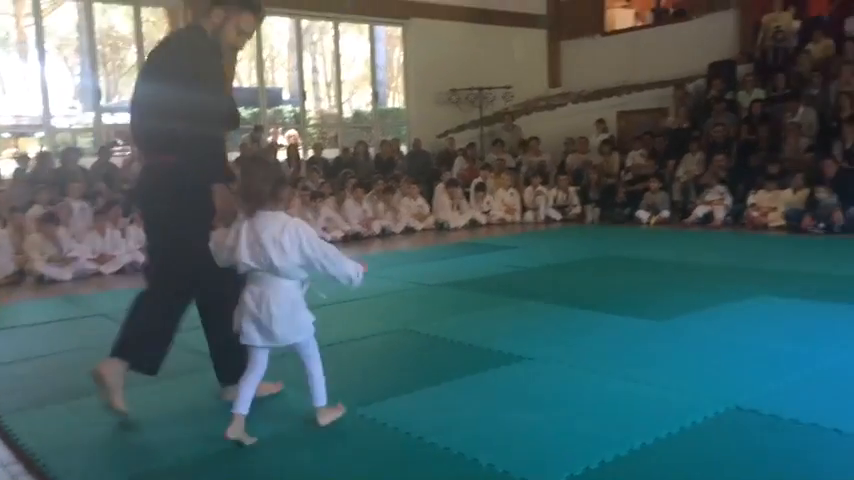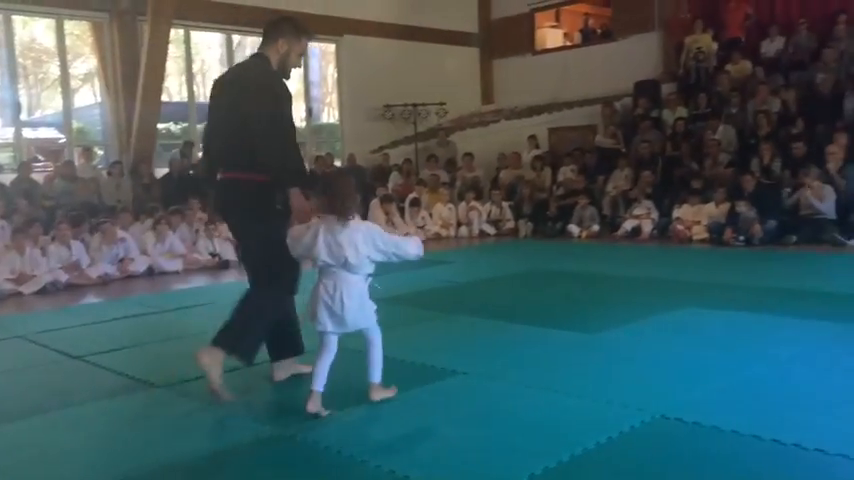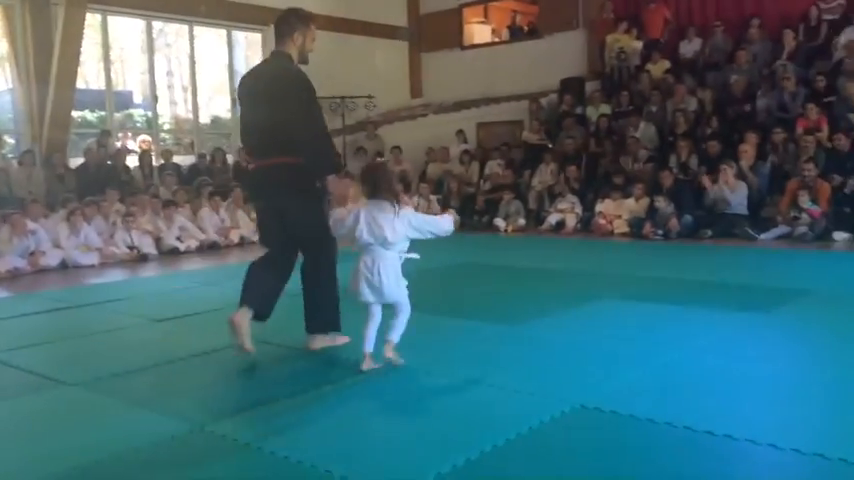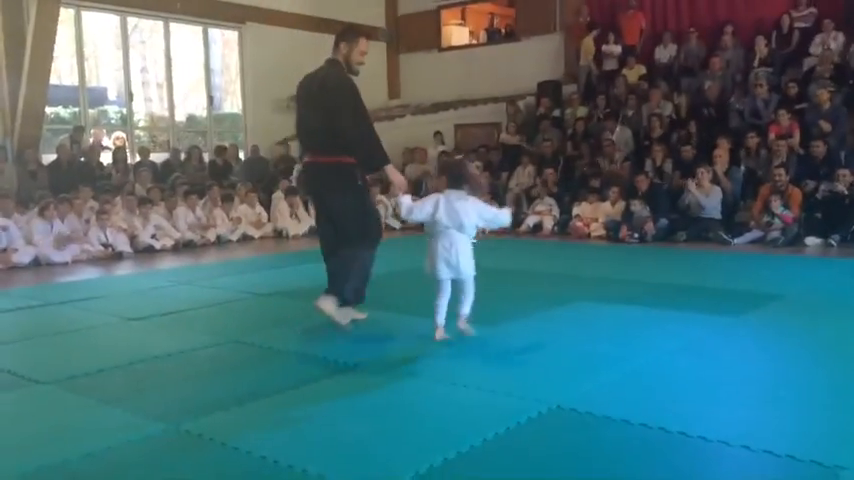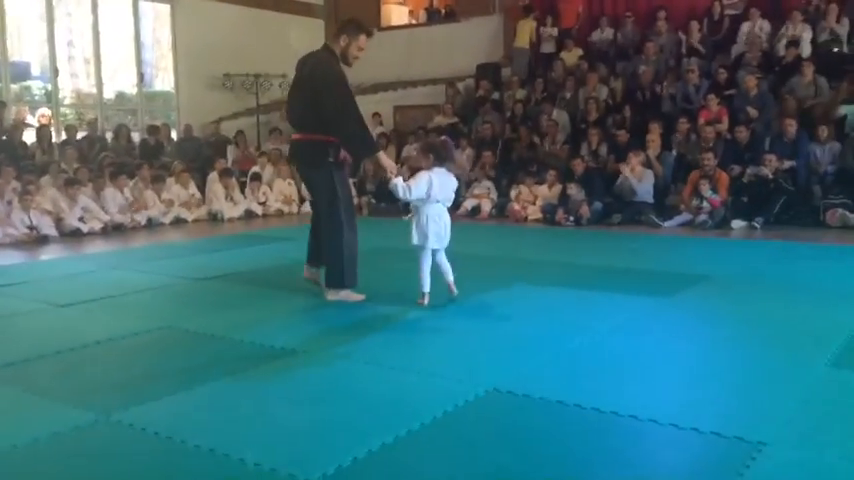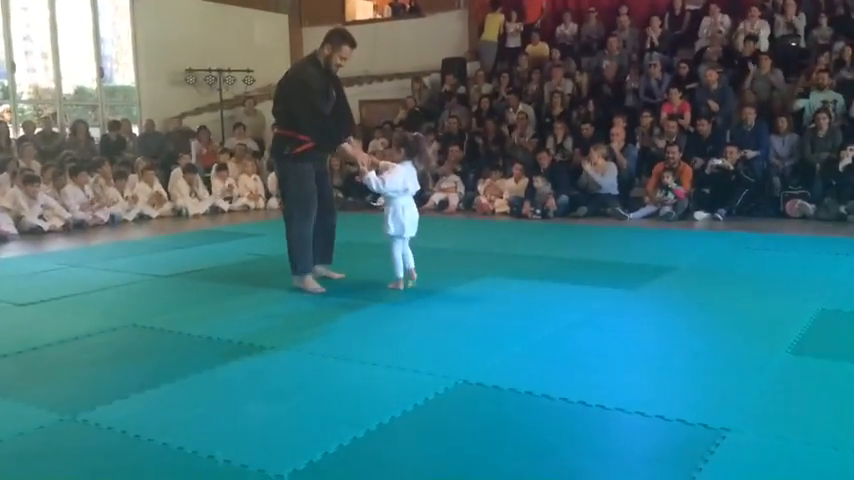
dt=0.5s
person 1, frame 1
left shoulder: (175, 51)
right shoulder: (197, 56)
right elbow: (203, 130)
right wrist: (220, 184)
left hip: (160, 182)
right hip: (186, 185)
left knee: (170, 281)
right knee: (222, 279)
left ankle: (119, 364)
right ankle: (237, 379)
person 1, frame 2
left shoulder: (229, 81)
right shoulder: (267, 84)
left elbow: (214, 139)
right elbow: (277, 143)
left wrist: (220, 182)
right wrist: (296, 190)
left hip: (232, 190)
right hip: (259, 193)
left knee: (273, 273)
right knee: (278, 278)
left ankle: (284, 357)
right ankle: (219, 351)
person 1, frame 3
left shoulder: (251, 79)
right shoulder: (293, 78)
right elbow: (312, 132)
right wrist: (332, 175)
left hip: (263, 176)
right hip: (296, 177)
left knee: (278, 251)
right knee: (319, 252)
left ankle: (246, 311)
right ankle: (322, 331)
person 1, frame 4
left shoulder: (309, 83)
right shoulder: (340, 83)
left elbow: (306, 129)
right elbow: (359, 129)
right wrist: (388, 168)
left hip: (316, 171)
right hip: (340, 172)
left knee: (335, 239)
right knee: (365, 234)
left ankle: (346, 303)
right ankle: (335, 296)
person 1, frame 5
left shoulder: (312, 61)
right shoulder: (328, 70)
right elbow: (348, 118)
right wrist: (379, 155)
left hip: (309, 147)
right hip: (322, 151)
left knee: (324, 213)
right knee: (340, 218)
left ankle: (314, 265)
right ankle: (337, 286)
person 1, frame 6
left shoulder: (329, 76)
right shoulder: (302, 76)
left elbow: (339, 112)
right elbow: (317, 119)
left wrist: (351, 141)
left hip: (313, 149)
right hip: (292, 149)
left knee: (325, 209)
right knee: (301, 211)
left ankle: (319, 263)
right ankle: (302, 272)
person 2, frame 1
left shoulder: (240, 227)
right shoulder: (294, 228)
left elbow: (219, 253)
right elbow: (328, 257)
left wrist: (219, 228)
right wrist: (355, 271)
left hip: (254, 299)
right hip: (285, 301)
left knee: (256, 365)
right knee: (311, 357)
left ankle: (237, 423)
right ankle: (322, 411)
person 2, frame 2
left shoulder: (316, 229)
right shoulder: (366, 230)
left elbow: (295, 246)
right elbow: (400, 247)
left wrist: (297, 225)
right wrist: (415, 244)
left hip: (326, 292)
right hip: (352, 294)
left knee: (328, 349)
right knee: (374, 339)
left ankle: (315, 398)
right ankle: (375, 388)
person 2, frame 3
left shoulder: (356, 212)
right shoulder: (401, 212)
left elbow: (338, 229)
right elbow: (432, 225)
left wrist: (340, 207)
right wrist: (448, 219)
left hip: (365, 269)
right hip: (388, 270)
left knee: (373, 314)
right knee: (403, 311)
left ankle: (367, 358)
right ankle: (390, 346)
person 2, frame 4
left shoulder: (435, 200)
right shoulder: (472, 203)
left elbow: (409, 212)
right elbow: (495, 217)
left wrist: (403, 198)
right wrist: (506, 213)
left hip: (440, 249)
right hip: (460, 250)
left knee: (443, 291)
right knee: (468, 288)
left ankle: (439, 328)
right ankle: (462, 319)
person 2, frame 5
left shoulder: (423, 177)
right shoulder: (448, 176)
left elbow: (405, 192)
left wrist: (394, 180)
left hip: (425, 220)
right hip: (442, 219)
left knee: (425, 260)
right knee: (440, 256)
left ankle: (425, 295)
right ankle: (451, 284)
person 2, frame 6
left shoulder: (397, 171)
right shoulder: (410, 167)
left elbow: (380, 185)
right elbow: (389, 167)
left wrist: (366, 172)
right wrist: (374, 162)
left hip: (397, 211)
right hip: (409, 210)
left knee: (396, 248)
right knee: (404, 246)
left ankle: (399, 281)
right ankle: (411, 271)
